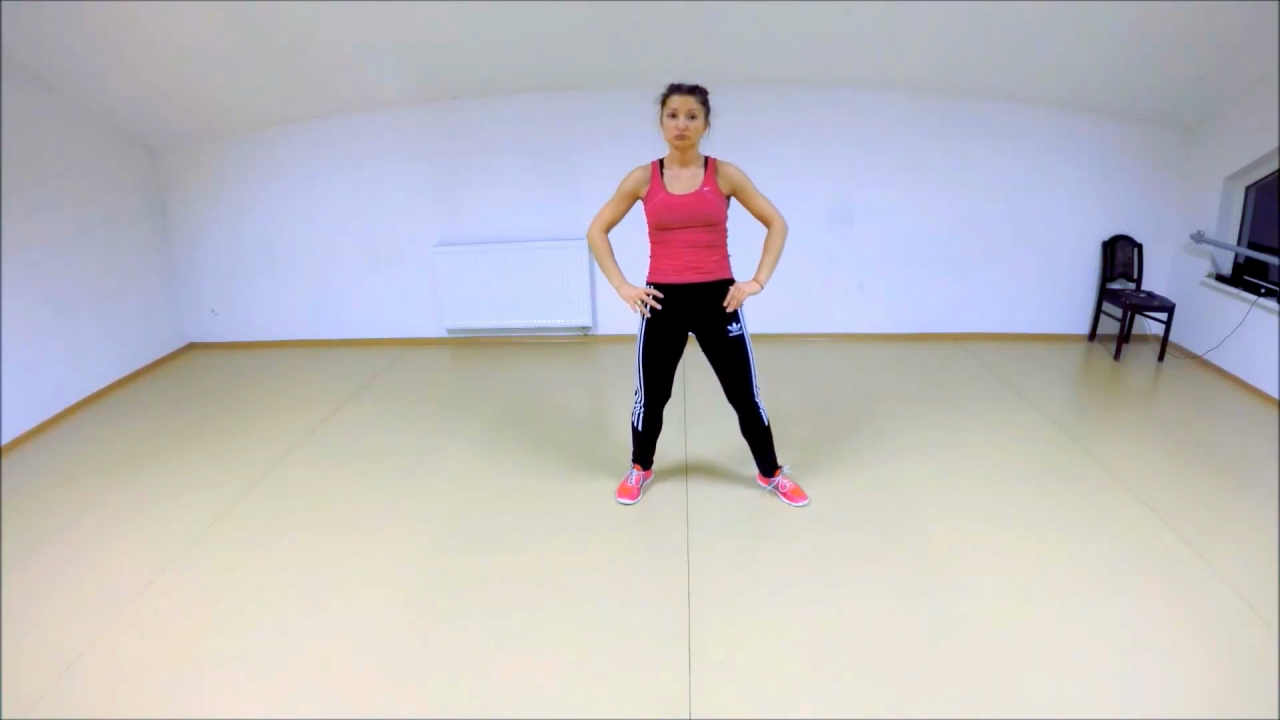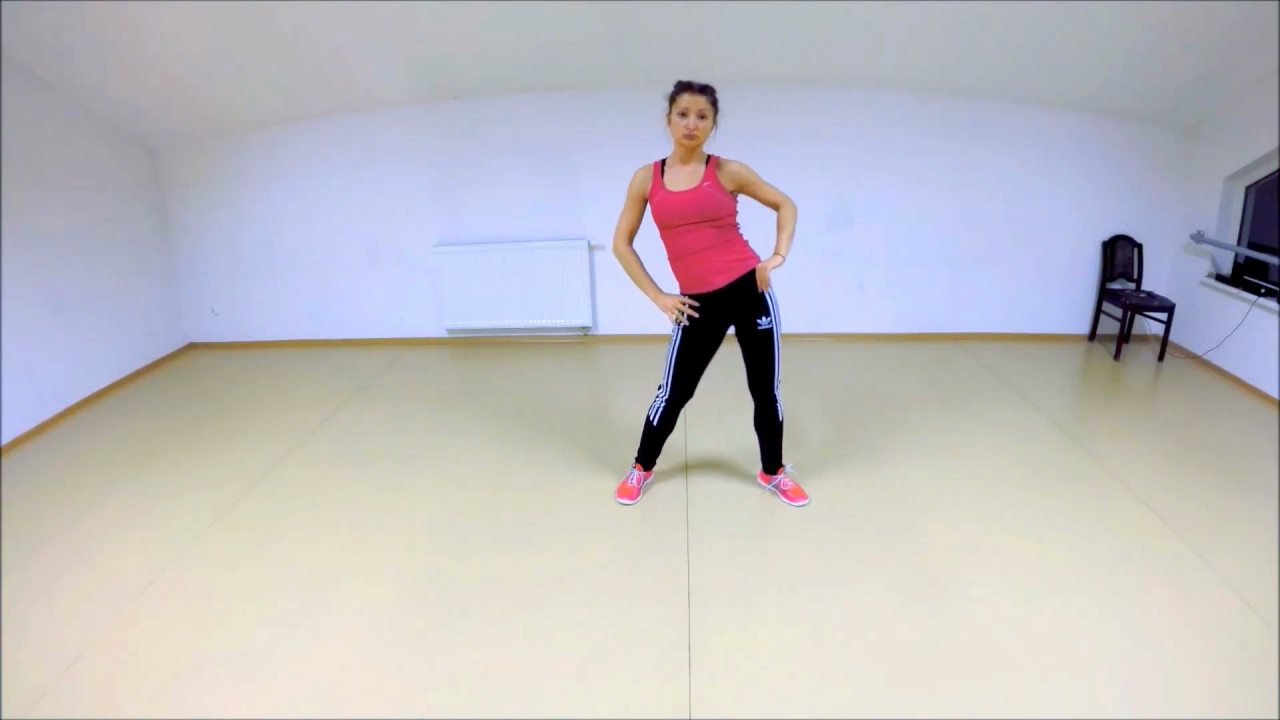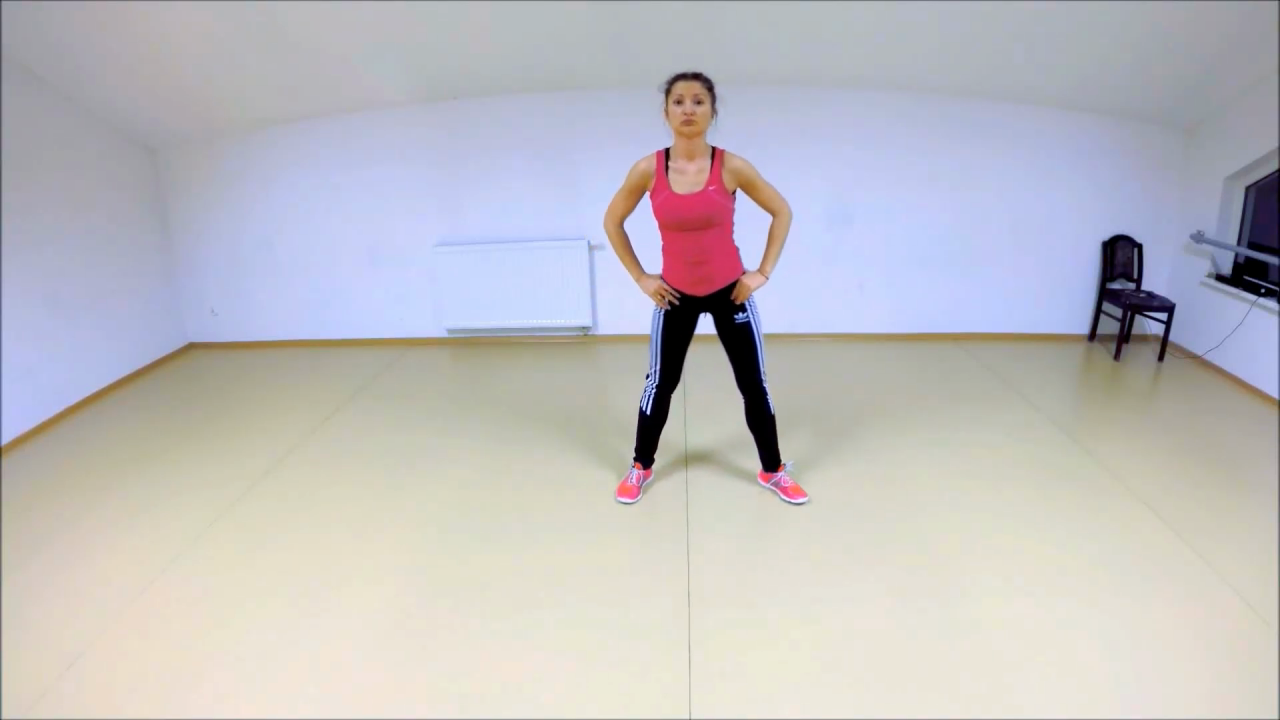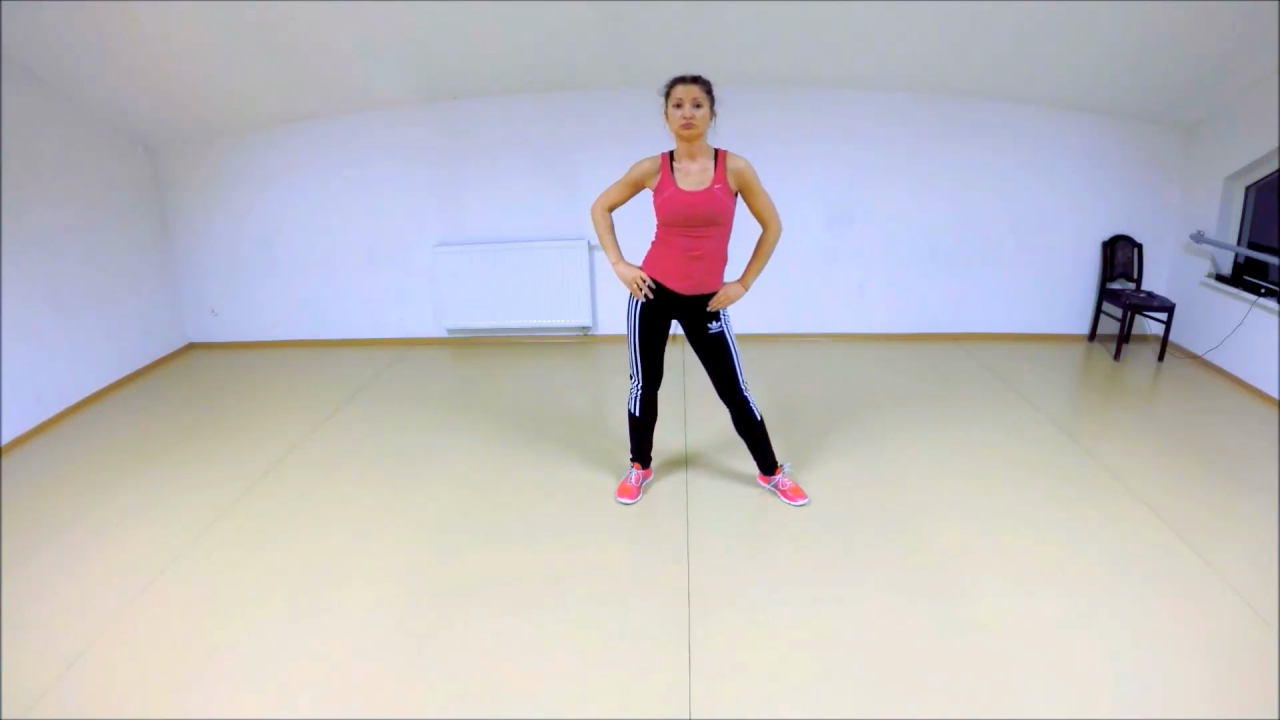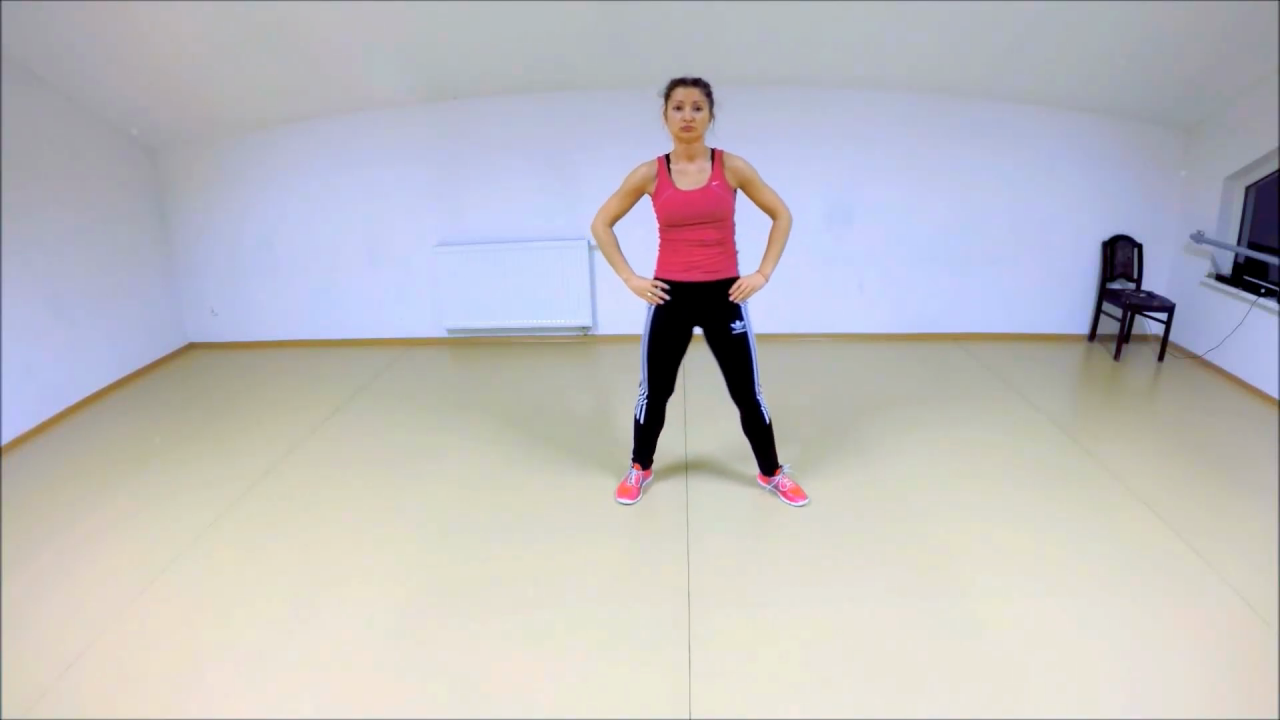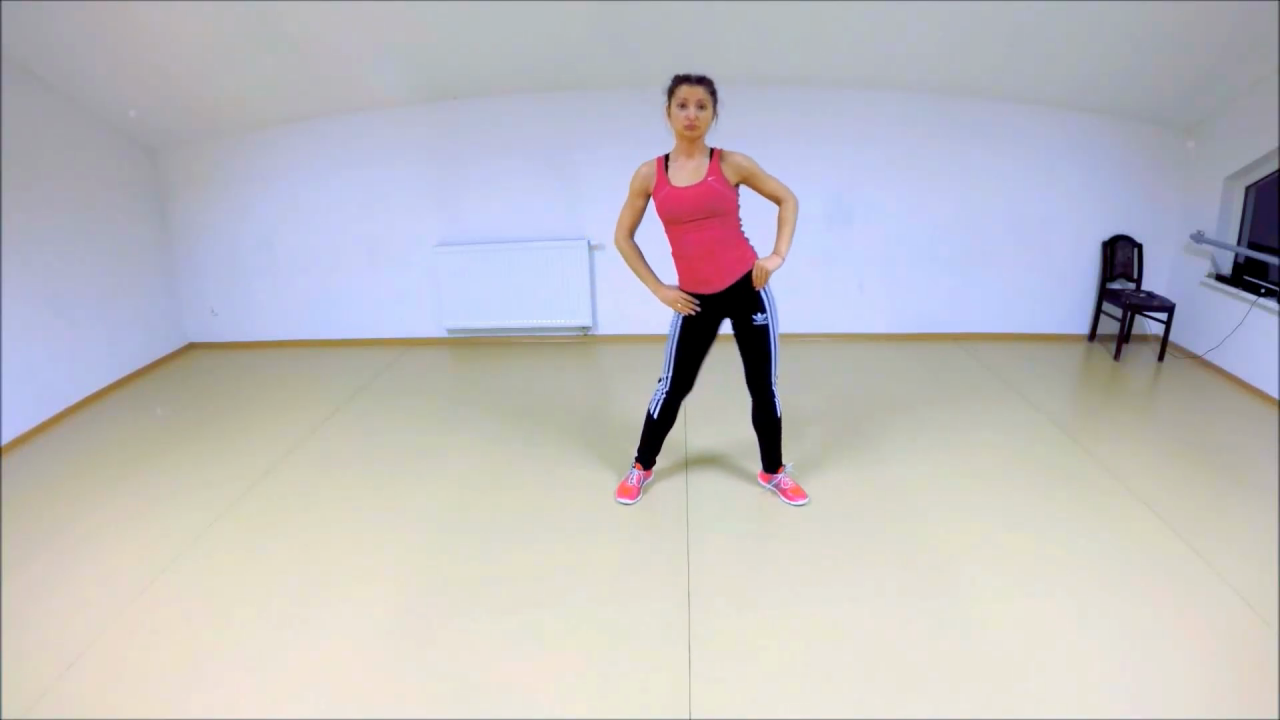
dt=0.5s
person 1, frame 1
left shoulder: (725, 174)
right shoulder: (642, 178)
left elbow: (776, 224)
right elbow: (597, 231)
left wrist: (759, 280)
right wrist: (621, 286)
left hip: (717, 299)
right hip: (663, 301)
left knee: (745, 397)
right knee: (651, 397)
left ankle: (770, 473)
right ankle: (640, 468)
person 1, frame 2
left shoulder: (728, 171)
right shoulder: (646, 178)
left elbow: (785, 205)
right elbow: (622, 243)
left wrist: (779, 254)
right wrist: (658, 296)
left hip: (748, 290)
right hip: (698, 303)
left knee: (765, 390)
right knee: (674, 392)
left ankle: (773, 471)
right ankle: (642, 467)
person 1, frame 3
left shoulder: (732, 167)
right shoulder: (647, 169)
left elbow: (782, 212)
right elbow: (613, 221)
left wrist: (763, 272)
right wrist: (641, 277)
left hip: (730, 291)
right hip: (675, 294)
left knee: (753, 384)
right knee: (660, 383)
left ankle: (772, 470)
right ankle: (641, 466)
person 1, frame 4
left shoulder: (735, 168)
right shoulder: (651, 169)
left elbow: (772, 225)
right elbow: (601, 207)
left wrist: (744, 283)
right wrist: (618, 264)
left hip: (705, 300)
right hip: (653, 293)
left knee: (734, 391)
right knee: (644, 385)
left ankle: (771, 472)
right ankle: (639, 466)
person 1, frame 5
left shoulder: (732, 167)
right shoulder: (649, 174)
left elbow: (781, 214)
right elbow: (601, 224)
left wrist: (764, 272)
right wrist: (630, 278)
left hip: (724, 295)
right hip: (671, 296)
left knee: (748, 394)
right knee: (654, 392)
left ankle: (771, 472)
right ankle: (640, 468)
person 1, frame 6
left shoulder: (732, 163)
right shoulder: (650, 173)
left elbow: (787, 199)
right elbow: (623, 235)
left wrist: (778, 255)
right wrist: (658, 288)
left hip: (748, 289)
right hip: (695, 299)
left knee: (763, 387)
right knee: (673, 386)
left ankle: (773, 471)
right ankle: (642, 467)
